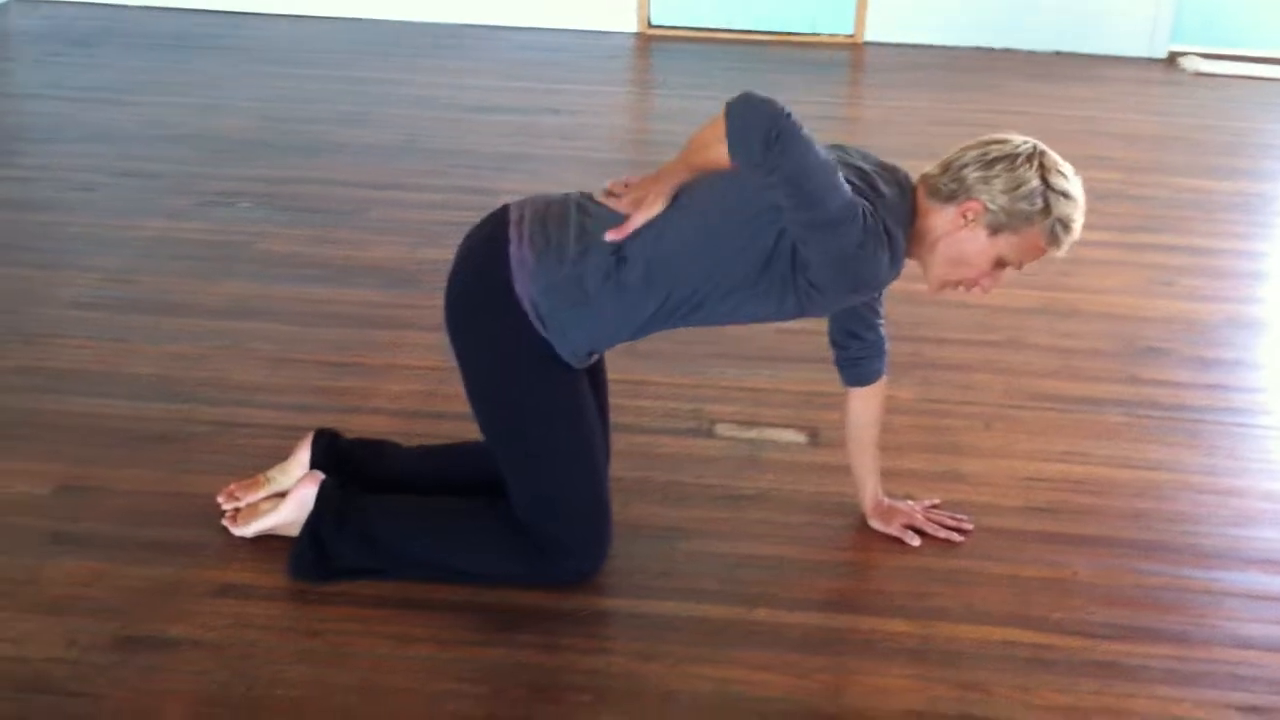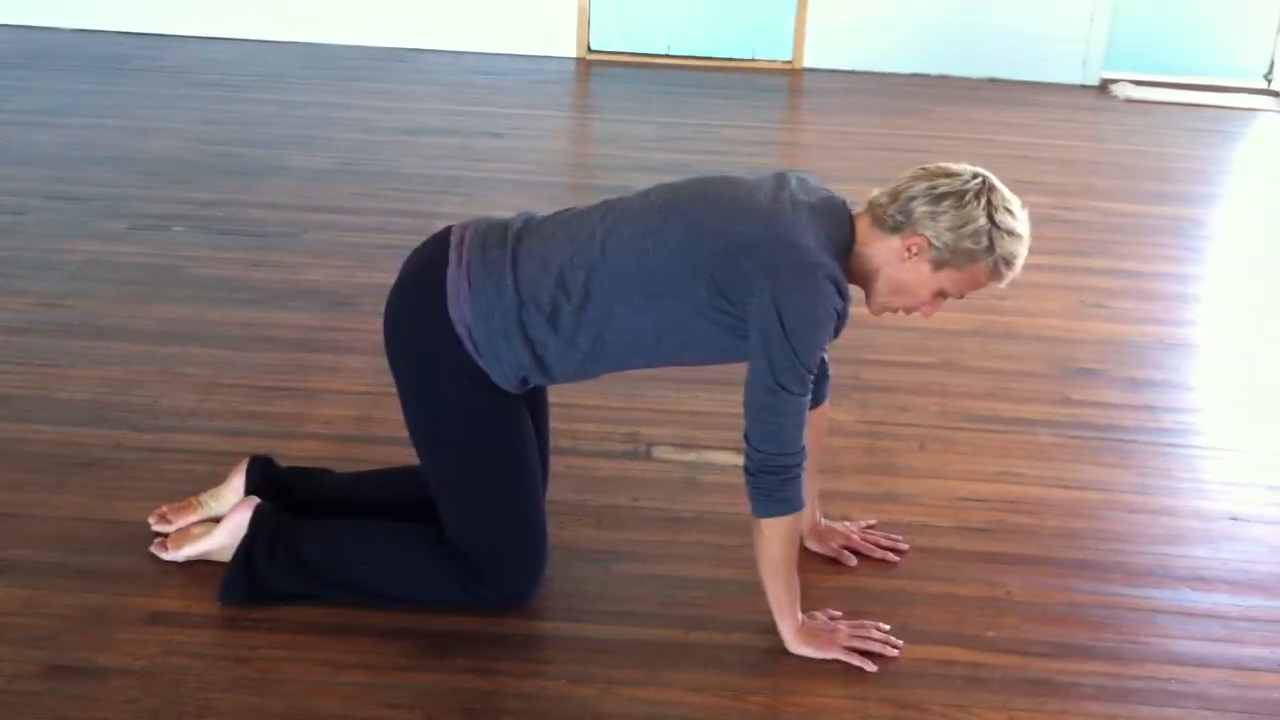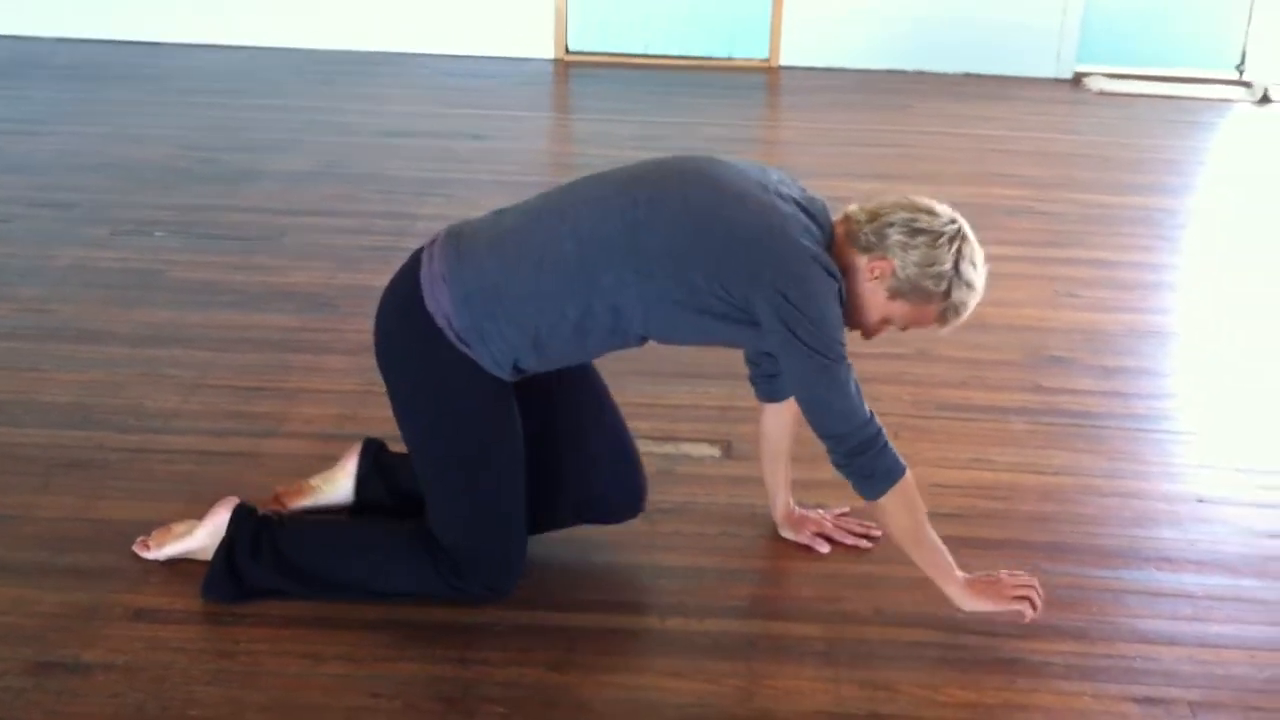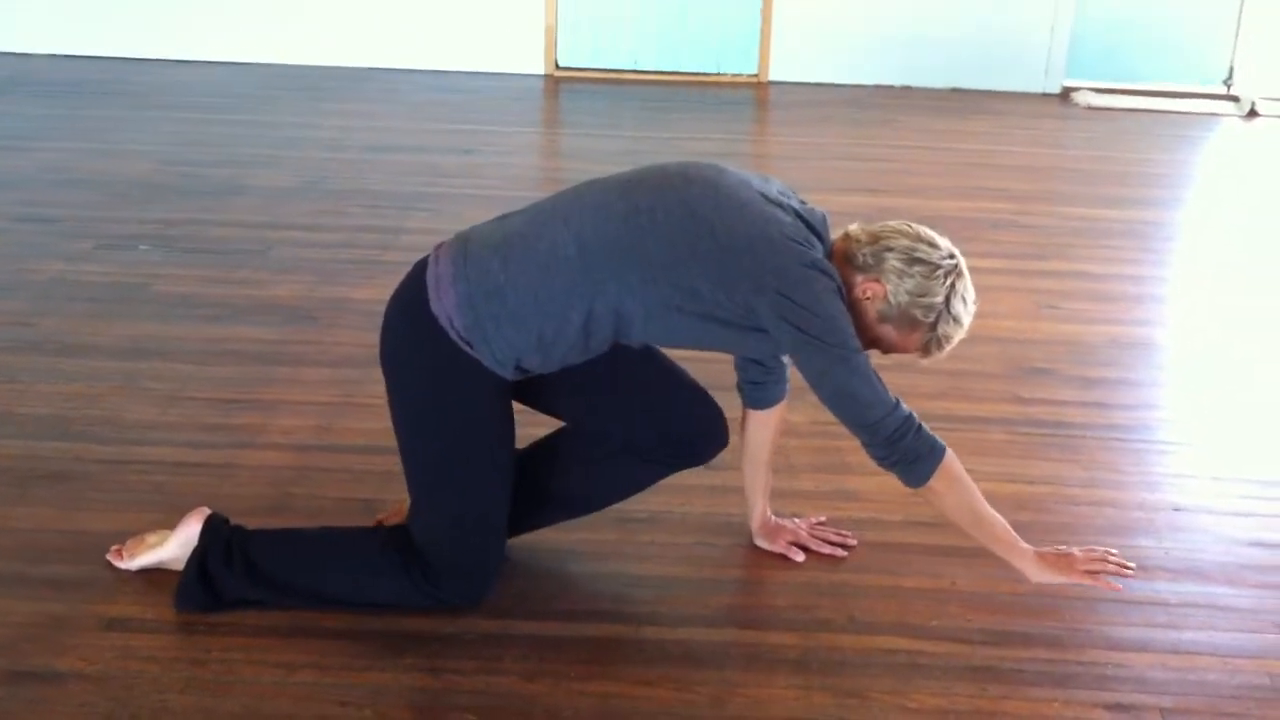
dt=1s
person 1, frame 1
left shoulder: (876, 208)
right shoulder: (863, 241)
left elbow: (860, 352)
right elbow: (754, 117)
left wrist: (872, 499)
right wrist: (666, 186)
left hip: (546, 282)
right hip: (514, 298)
left knee: (559, 470)
right knee: (567, 548)
left ankle: (332, 463)
right ankle: (322, 517)
person 1, frame 2
left shoulder: (819, 218)
right shoulder: (805, 277)
left elbow: (807, 379)
right elbow: (772, 460)
left wrist: (812, 521)
right wrist: (792, 625)
left hip: (484, 292)
right hip: (451, 324)
left knee: (495, 496)
right knee: (502, 571)
left ankle: (266, 488)
right ankle: (255, 541)
person 1, frame 3
left shoulder: (795, 224)
right shoulder: (797, 274)
left elbow: (773, 369)
right elbow: (863, 448)
left wrist: (784, 509)
right wrist: (959, 584)
left hip: (497, 312)
right hip: (439, 327)
left knee: (613, 496)
right knee: (482, 569)
left ankle: (375, 481)
right ankle: (240, 539)
person 1, frame 4
left shoulder: (791, 235)
right shoulder: (800, 281)
left elbow: (762, 372)
right elbow: (897, 440)
left wrist: (761, 516)
right wrist: (1030, 558)
left hip: (509, 318)
right hip: (445, 332)
left knee: (690, 431)
right knee: (456, 577)
left ankle: (455, 501)
right ankle: (212, 551)
